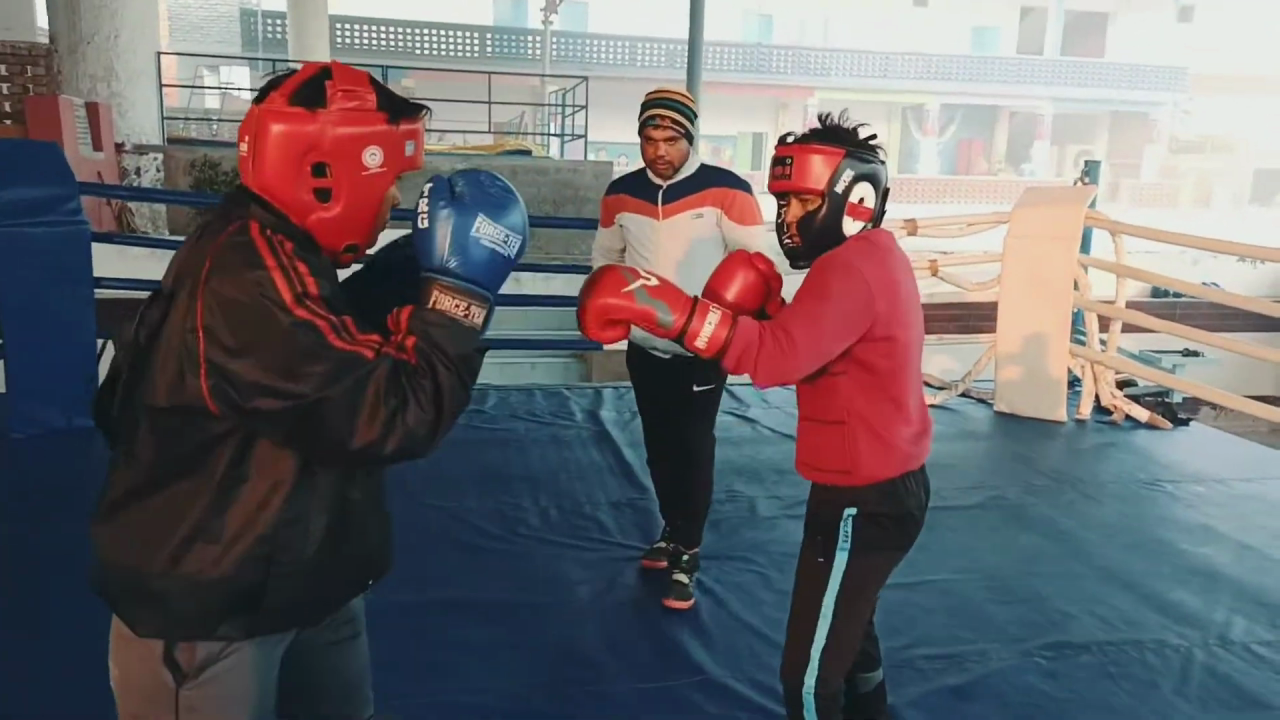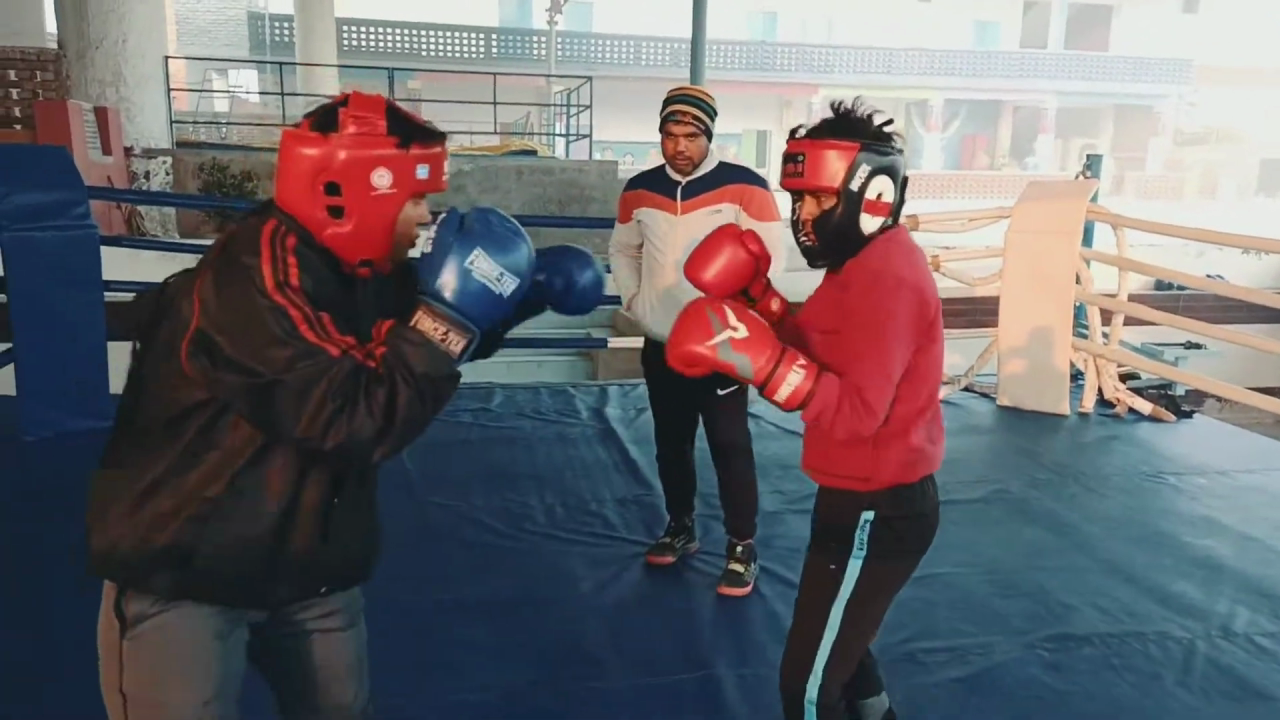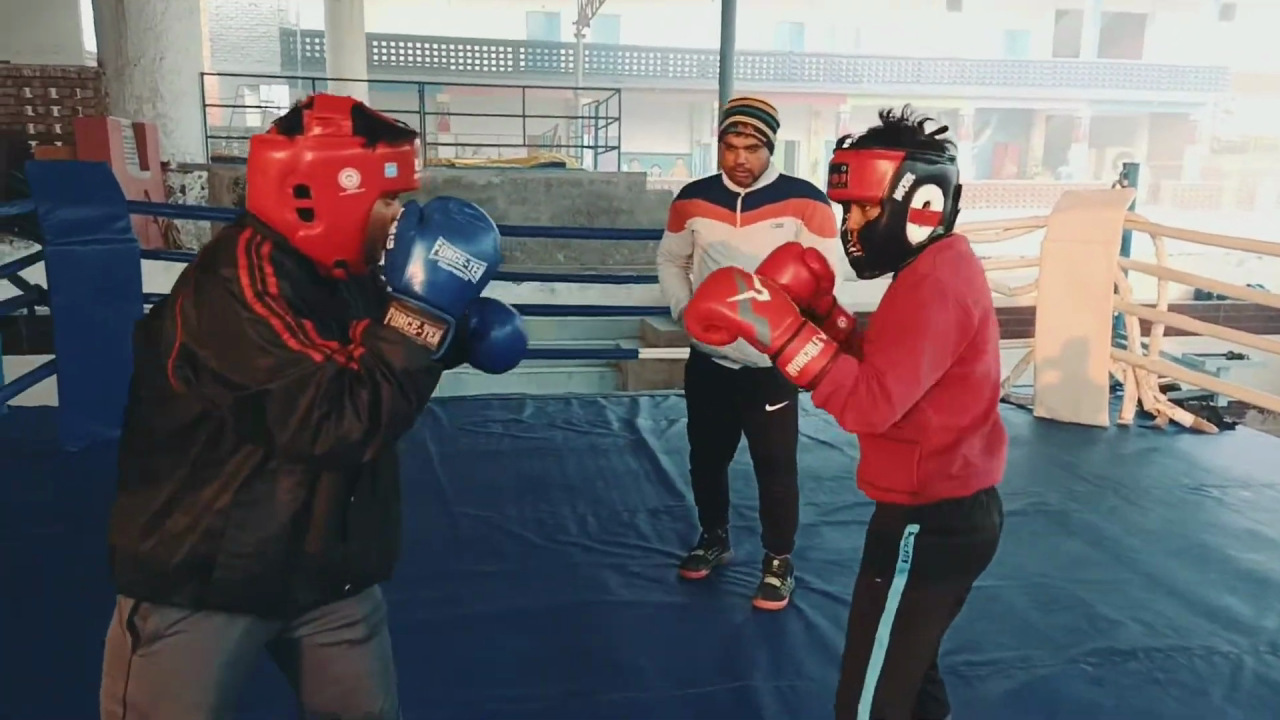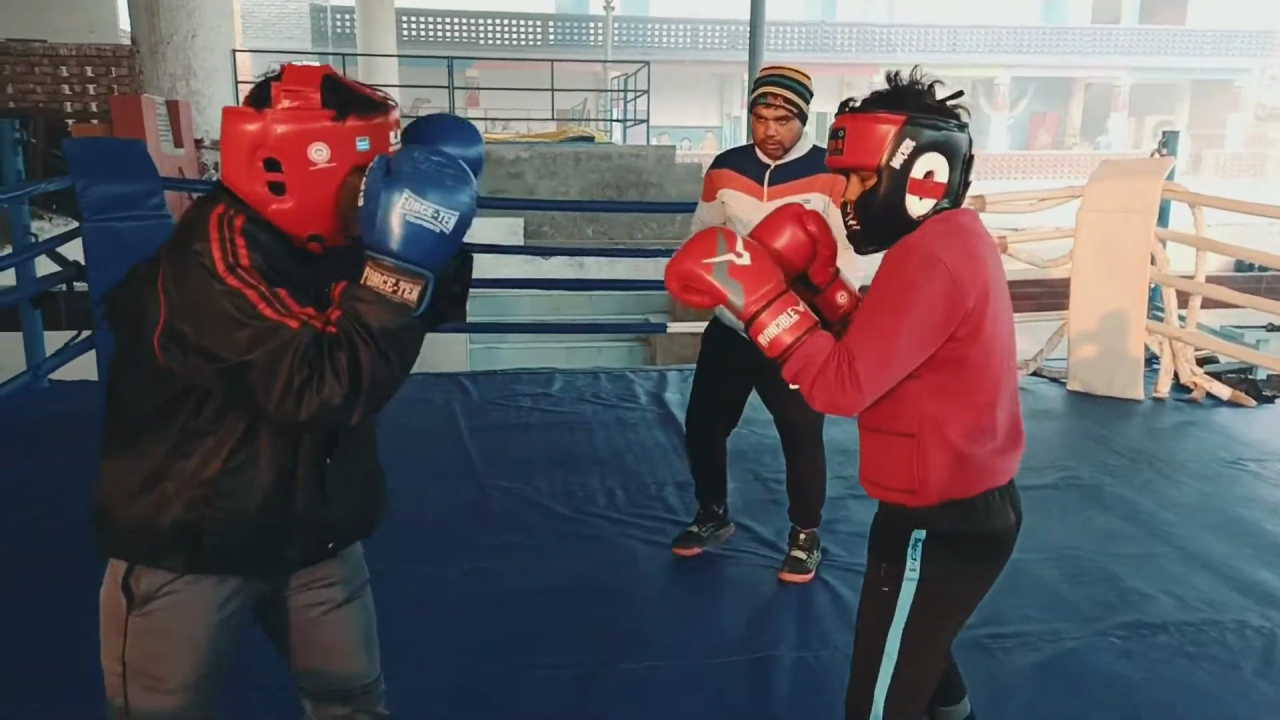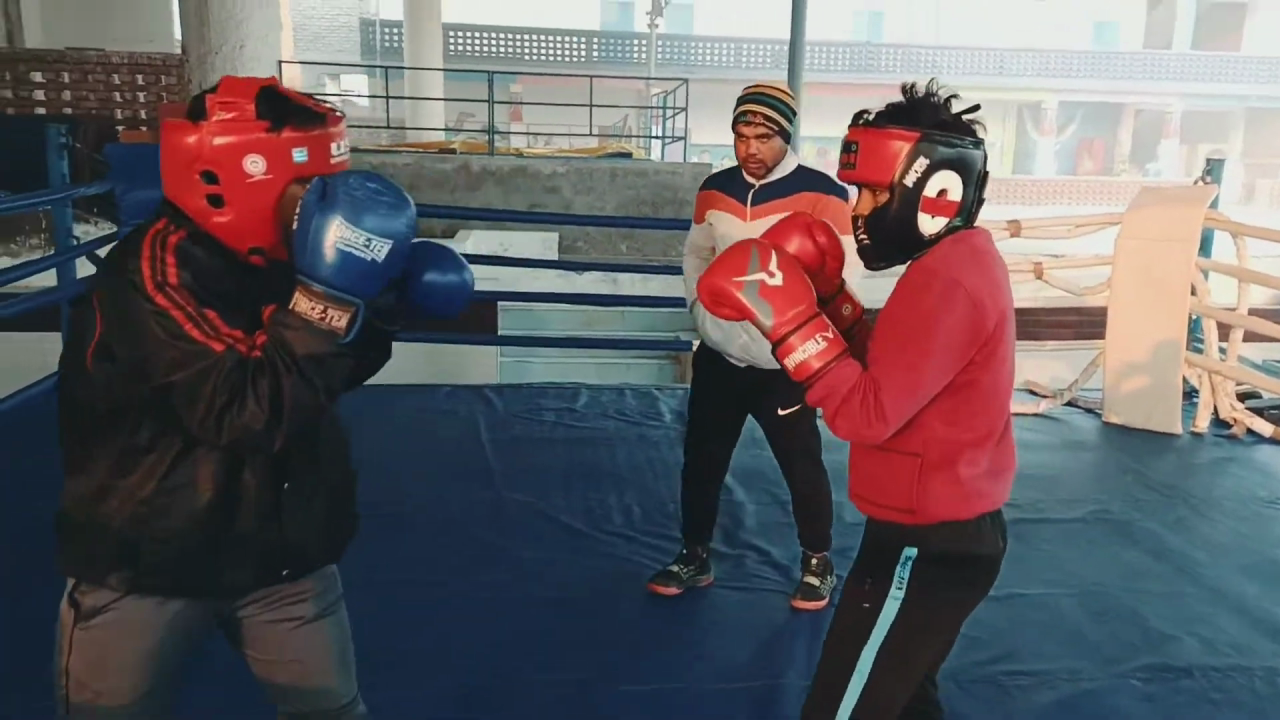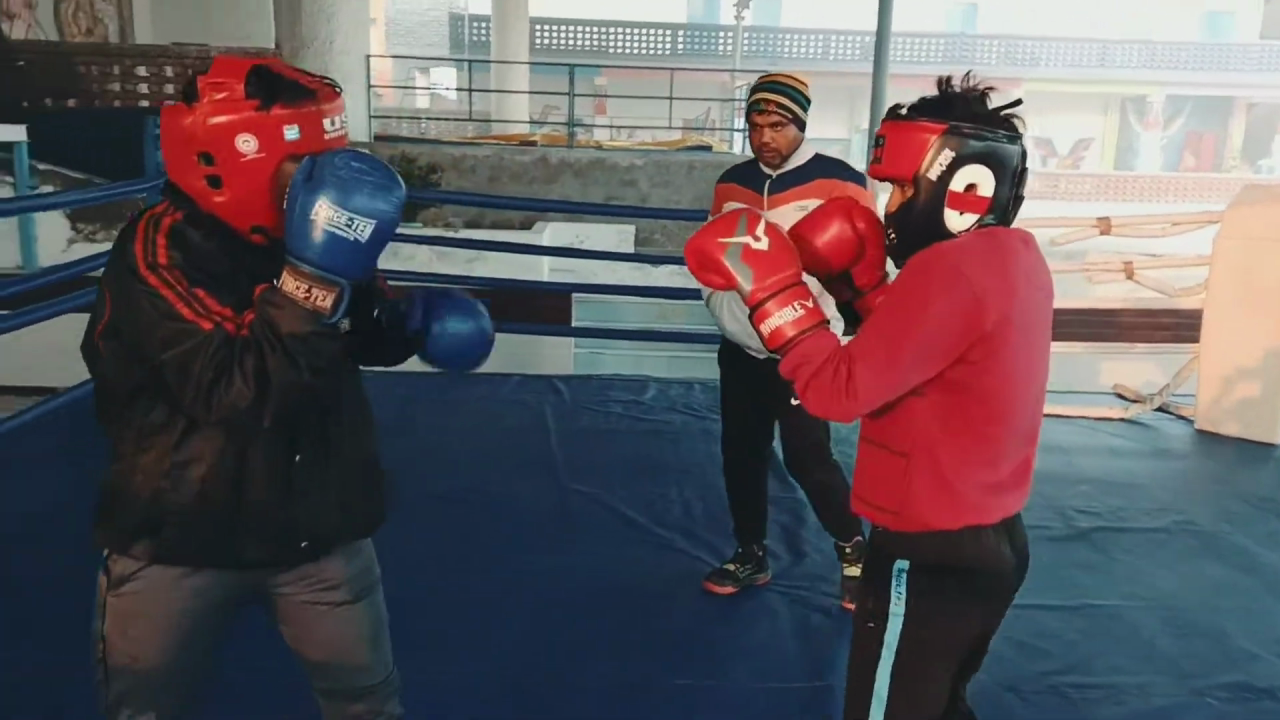
dt=0.3s
person 1, frame 1
left shoulder: (281, 250)
right shoulder: (253, 280)
left elbow: (335, 357)
right elbow: (393, 416)
left wrist: (417, 286)
right wrist: (458, 288)
person 1, frame 2
left shoulder: (355, 265)
right shoulder: (261, 272)
left elbow: (409, 335)
right elbow: (343, 418)
left wrist: (532, 289)
right wrist: (450, 315)
left hip: (312, 563)
right hip: (184, 571)
person 1, frame 3
left shoulder: (341, 272)
right shoulder: (238, 287)
left elbow: (366, 361)
right elbow: (338, 423)
left wrist: (461, 324)
right wrist: (422, 307)
left hip: (328, 570)
right hip: (199, 579)
person 1, frame 4
left shoulder: (321, 236)
right shoulder: (216, 258)
left elbow: (433, 308)
right elbow: (325, 391)
left wrist: (431, 240)
right wrist: (399, 264)
left hip: (311, 528)
right hip: (187, 543)
person 1, frame 5
left shoulder: (283, 253)
right shoulder: (158, 273)
left elbow: (338, 370)
right elbow: (253, 415)
left wrist: (384, 296)
right wrist: (328, 293)
left hip: (282, 549)
right hip: (145, 562)
person 1, frame 6
left shoulder: (308, 229)
right shoulder: (162, 252)
left elbow: (358, 338)
right elbow: (243, 392)
left wrist: (414, 320)
right wrist: (317, 272)
left hip: (315, 524)
right hip: (177, 536)
person 2, frame 1
left shoulder: (850, 269)
right shoulder: (871, 258)
left elbow: (775, 360)
right elbow: (814, 349)
left wrist: (671, 308)
right wrist: (769, 313)
left hip: (863, 505)
right hip: (884, 489)
right knee: (844, 623)
person 2, frame 2
left shoulder: (888, 279)
right shoulder: (865, 262)
left elbow: (853, 410)
right elbow: (821, 347)
left wrist: (757, 358)
right wrist: (756, 301)
left hip: (875, 510)
right hip: (874, 498)
right knee: (840, 644)
person 2, frame 3
left shoulder: (934, 285)
right shoulder: (939, 269)
left elbow: (871, 404)
right elbow: (886, 371)
left wrist: (779, 329)
right wrist: (823, 317)
left hip: (929, 526)
right hip: (951, 514)
right knee: (910, 666)
person 2, frame 4
left shoulder: (929, 261)
right shoulder: (958, 241)
left elbow: (845, 385)
right elbow: (887, 351)
left wrist: (761, 298)
right wrist: (822, 290)
left hip: (938, 523)
right hip: (974, 504)
right knee: (919, 656)
person 2, frame 5
left shoulder: (945, 281)
right shoulder: (965, 258)
left elbow: (867, 413)
right elbow: (892, 370)
left wrist: (787, 315)
right wrist: (828, 301)
left hip: (924, 547)
right hip: (961, 532)
person 2, frame 6
left shoulder: (950, 271)
right shoulder: (1014, 259)
left elbow: (842, 390)
left wrist: (772, 285)
right wrist: (865, 283)
left hip: (932, 555)
right hip: (990, 540)
person 3, frame 1
left shoulder: (726, 190)
right shoulder: (621, 193)
right elbow: (606, 256)
left hip: (703, 349)
right hip: (644, 348)
left knee: (694, 450)
right knee: (660, 446)
left ankle: (684, 557)
right ankle: (675, 531)
person 3, frame 2
left shoulder: (744, 187)
right shoulder: (639, 190)
left elbow: (770, 256)
right elbow: (622, 252)
right wrist: (636, 304)
right hip: (660, 345)
left knee: (730, 446)
right knee: (671, 443)
left ankle: (742, 547)
right ankle: (680, 528)
person 3, frame 3
left shoulder: (804, 201)
right shoulder: (693, 199)
right elbow: (671, 261)
right wrist: (686, 313)
left hip: (773, 365)
right hip: (708, 359)
left knee: (775, 465)
right knee: (706, 457)
left ankle: (778, 562)
right ankle: (714, 539)
person 3, frame 4
left shoulder: (834, 175)
right shoulder: (725, 168)
left elbow: (852, 251)
right elbow: (703, 231)
right hip: (728, 329)
left knee: (802, 440)
right knee: (703, 426)
left ankle: (805, 536)
right ankle: (712, 513)
person 3, frame 5
left shoulder: (821, 194)
right shoulder: (715, 189)
left elbow: (842, 274)
right elbow: (695, 256)
right wrist: (701, 307)
left hip: (784, 363)
right hip: (717, 356)
left knee: (801, 464)
right knee: (701, 459)
left ankle: (817, 561)
right ankle: (694, 556)
person 3, frame 6
left shoulder: (837, 181)
right shoulder: (732, 183)
right wrist: (721, 305)
right hip: (742, 350)
left knee: (808, 457)
right knee: (740, 453)
left ankle: (851, 546)
right ankle: (751, 553)
